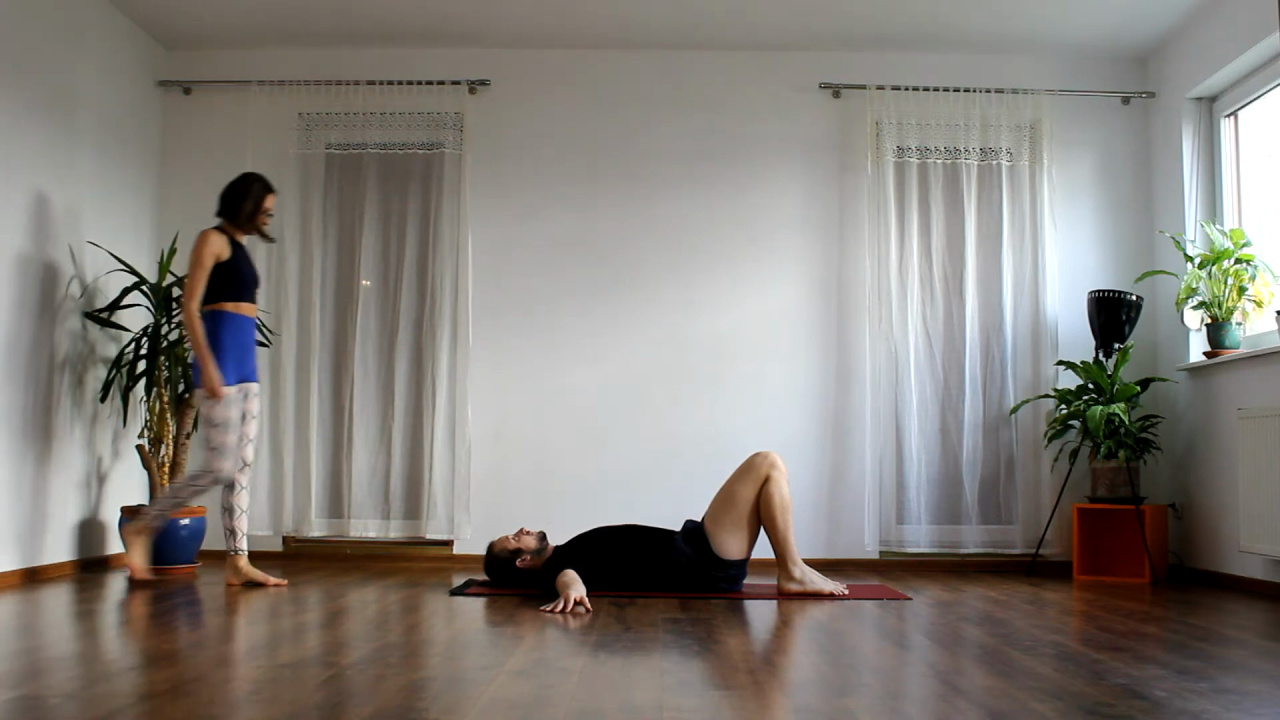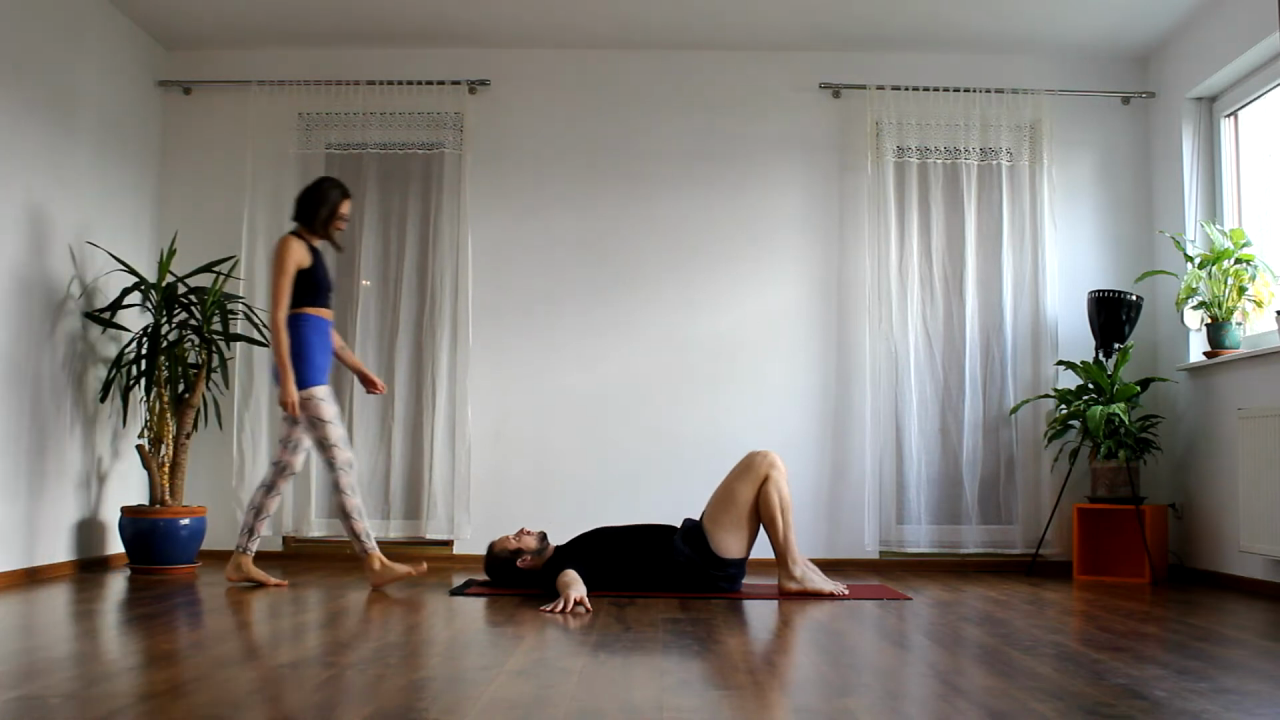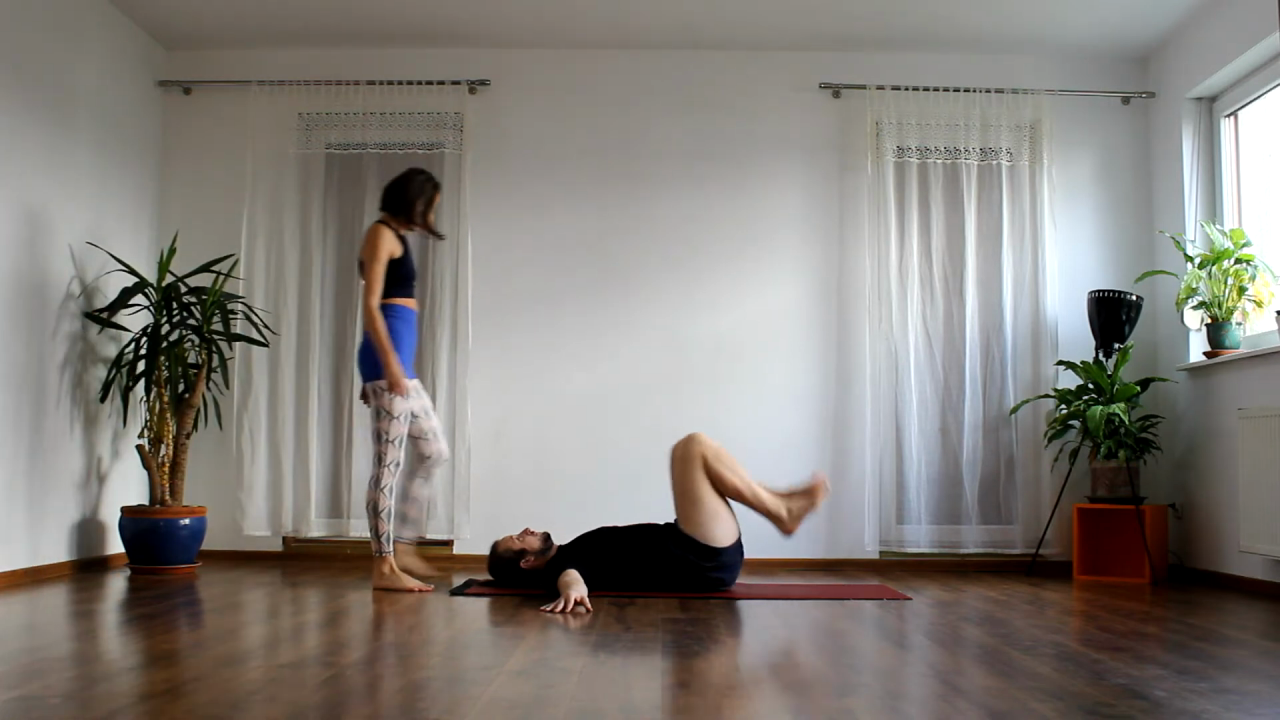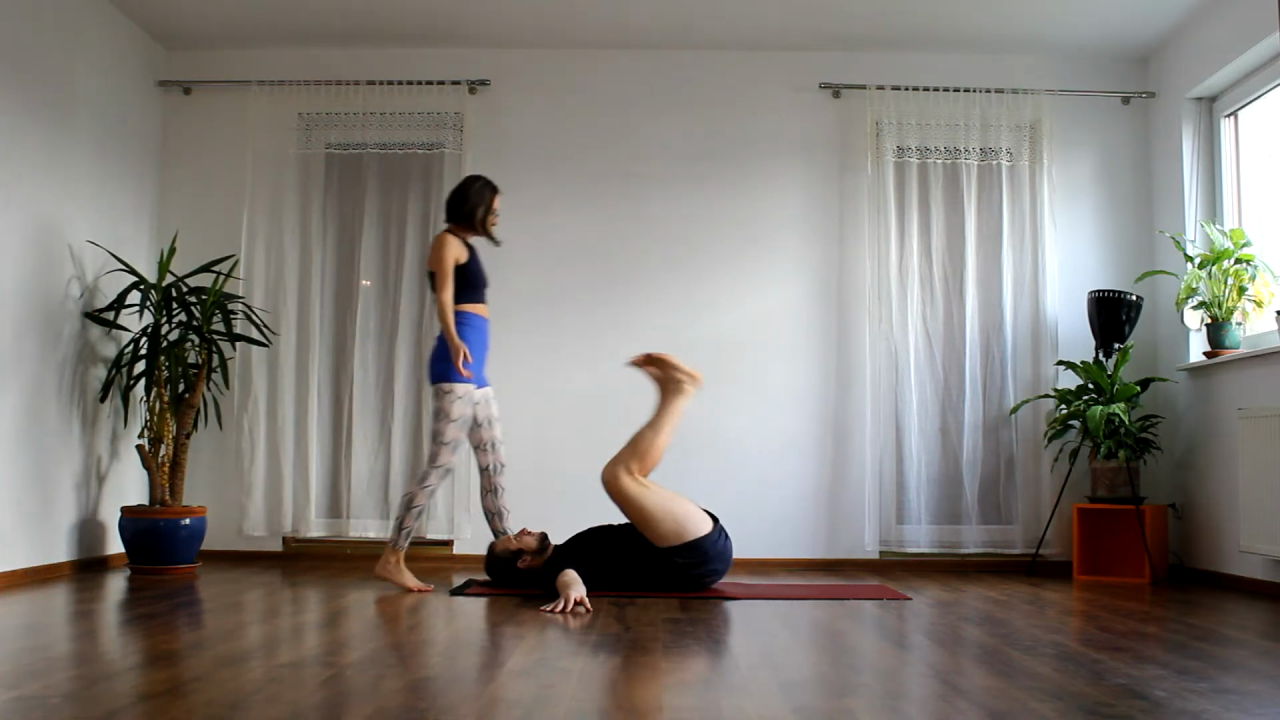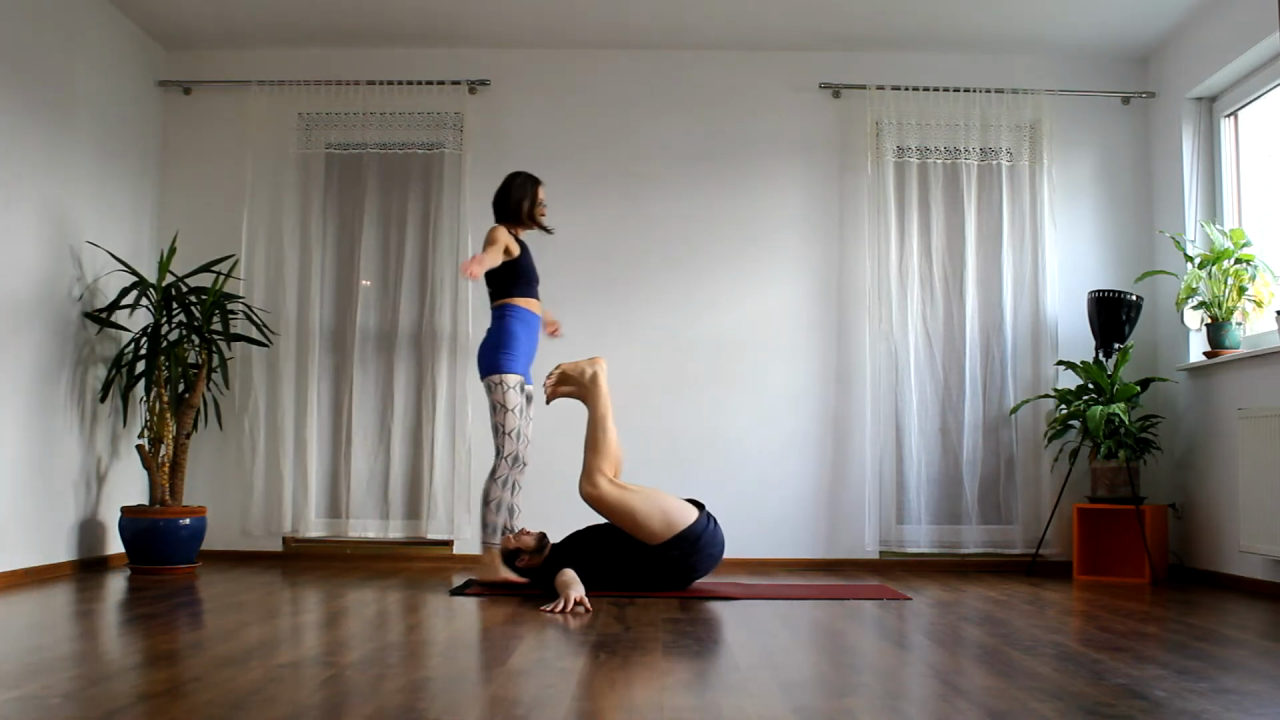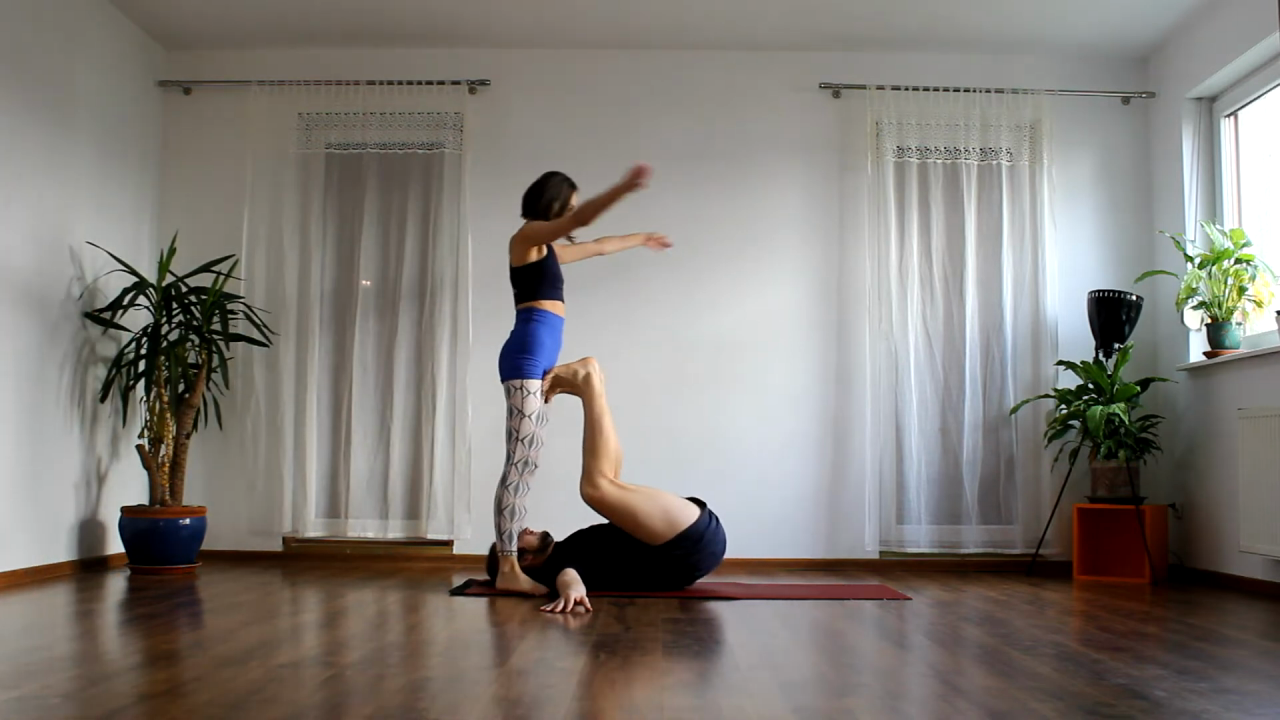
dt=0.4s
person 1, frame 1
left shoulder: (240, 249)
right shoulder: (213, 242)
right elbow: (190, 309)
right wrist: (209, 369)
left hip: (245, 363)
right hip: (216, 364)
left knee: (241, 467)
right knee: (220, 469)
left ankle: (238, 562)
right ankle: (142, 529)
person 1, frame 2
left shoulder: (313, 252)
right shoulder: (291, 246)
right elbow: (278, 318)
left wrist: (361, 369)
right wrist: (287, 379)
left hip: (314, 369)
right hip: (303, 368)
left knee: (285, 468)
right knee: (342, 464)
left ankle: (242, 560)
right ankle: (375, 563)
person 1, frame 3
left shoulder: (396, 238)
right shoulder: (381, 234)
right elbow: (369, 304)
right wrist: (389, 363)
left hip: (398, 360)
right hip: (387, 357)
left knee: (435, 452)
right knee: (389, 462)
left ankle: (396, 545)
right ankle: (383, 565)
person 1, frame 4
left shoulder: (466, 247)
right shoulder: (448, 243)
right elbow: (443, 299)
right wrist: (455, 341)
left hip: (473, 368)
right hip: (457, 363)
left knee: (494, 465)
right knee: (443, 464)
right ankle: (392, 558)
person 1, frame 5
left shoulder: (520, 245)
right shoulder: (502, 236)
right elbow: (494, 257)
left wrist: (546, 316)
right wrist: (480, 262)
left hip: (518, 359)
right hip: (503, 356)
left knee: (514, 461)
right knee: (510, 458)
left ankle: (506, 557)
right ankle: (492, 558)
person 1, frame 6
left shoulder: (546, 248)
right shoulder: (529, 235)
left elbow: (596, 246)
right elbow: (578, 219)
left wrist: (641, 239)
right wrist: (622, 189)
left hip: (536, 361)
right hip: (526, 359)
left knee: (522, 465)
right knee: (520, 464)
left ankle: (510, 560)
right ankle: (508, 569)
person 2, frame 1
left shoulder: (560, 556)
right shoulder: (555, 567)
right elbow: (569, 576)
right wrist: (571, 589)
left hip: (694, 555)
right hip: (705, 565)
left knee: (762, 470)
right knee: (767, 464)
left ankle: (792, 570)
right ankle: (793, 573)
person 2, frame 2
left shoulder: (560, 556)
right shoulder: (555, 567)
right elbow: (569, 576)
right wrist: (571, 588)
left hip: (695, 556)
right hip: (704, 565)
right knee: (765, 463)
left ankle: (794, 565)
right ankle: (791, 569)
person 2, frame 3
left shoulder: (566, 554)
right shoulder: (566, 563)
right elbow: (568, 575)
right wrist: (570, 589)
left hip: (705, 562)
right hip: (702, 565)
right knee: (693, 445)
right ankle: (782, 511)
person 2, frame 4
left shoulder: (563, 555)
right shoulder: (555, 566)
right elbow: (568, 576)
right wrist: (570, 588)
left hip: (698, 553)
right knee: (619, 473)
left ankle: (674, 393)
right ankle: (678, 394)
person 2, frame 5
left shoulder: (562, 553)
right shoulder: (554, 566)
right elbow: (565, 577)
right wrist: (570, 589)
right knee: (595, 483)
right ankle: (594, 382)
person 2, frame 6
left shoulder: (563, 552)
right shoulder: (555, 565)
right elbow: (568, 576)
right wrist: (571, 588)
right knee: (597, 484)
right ankle: (588, 383)
